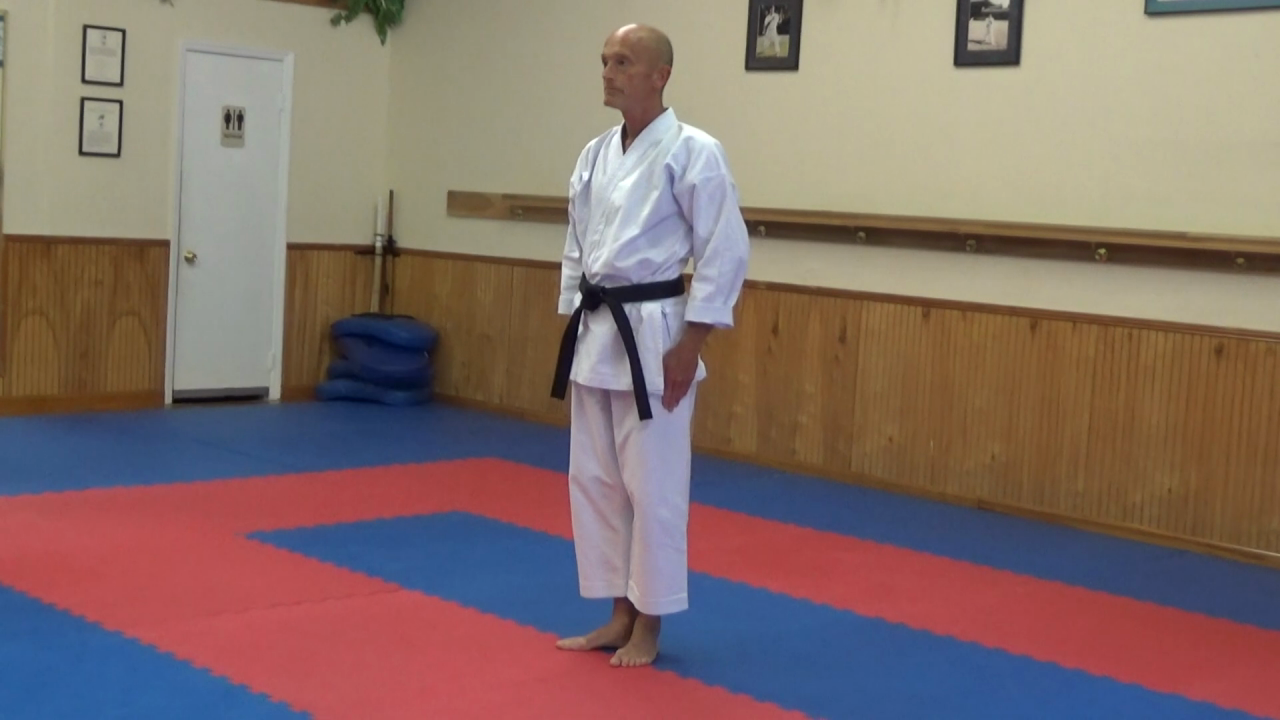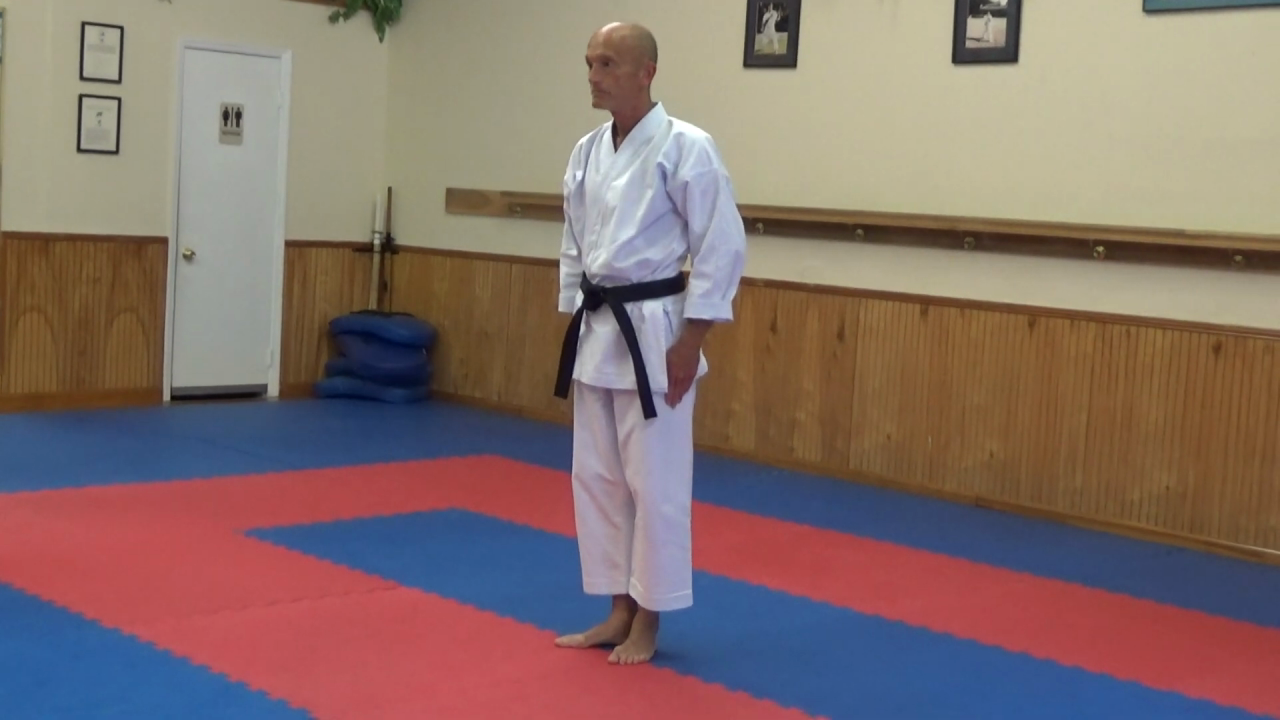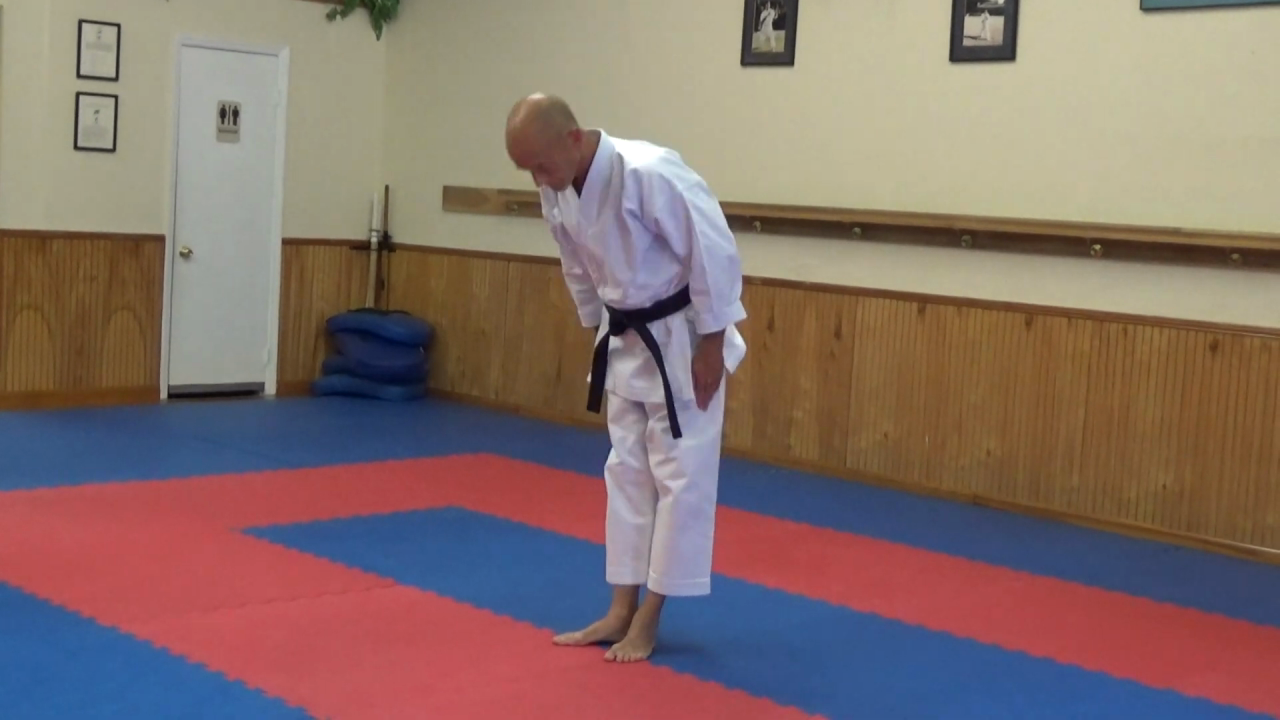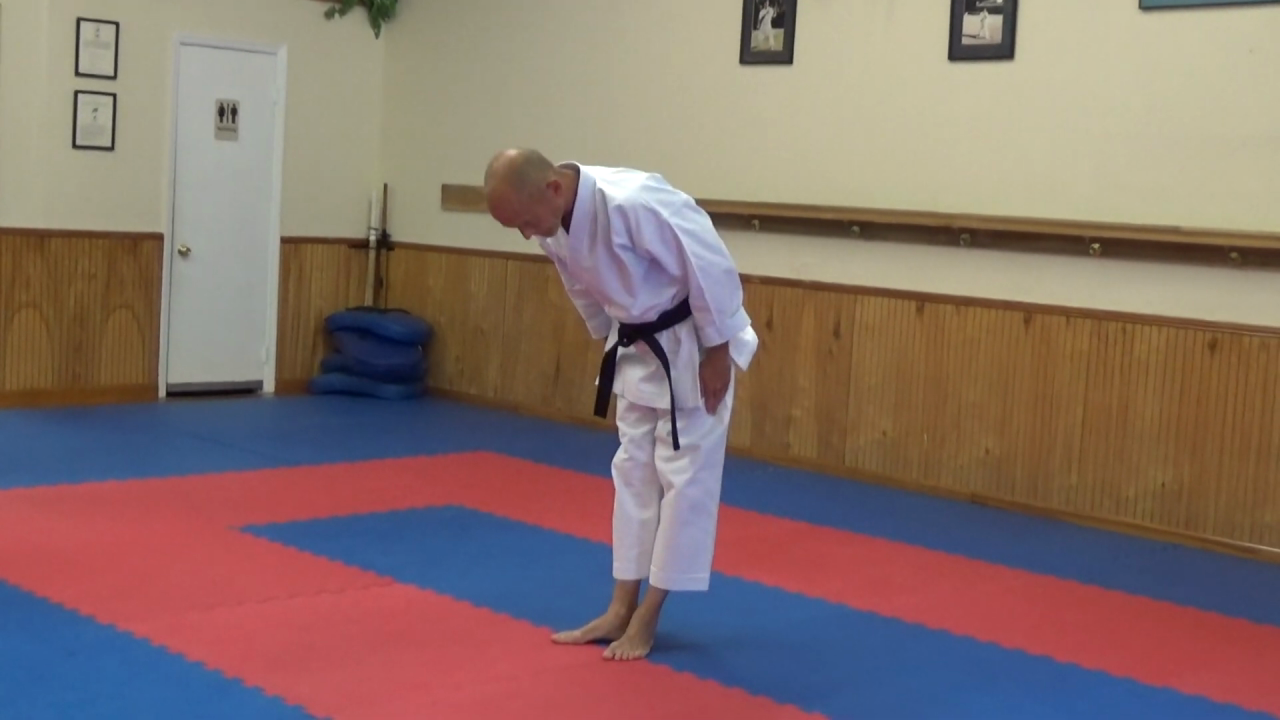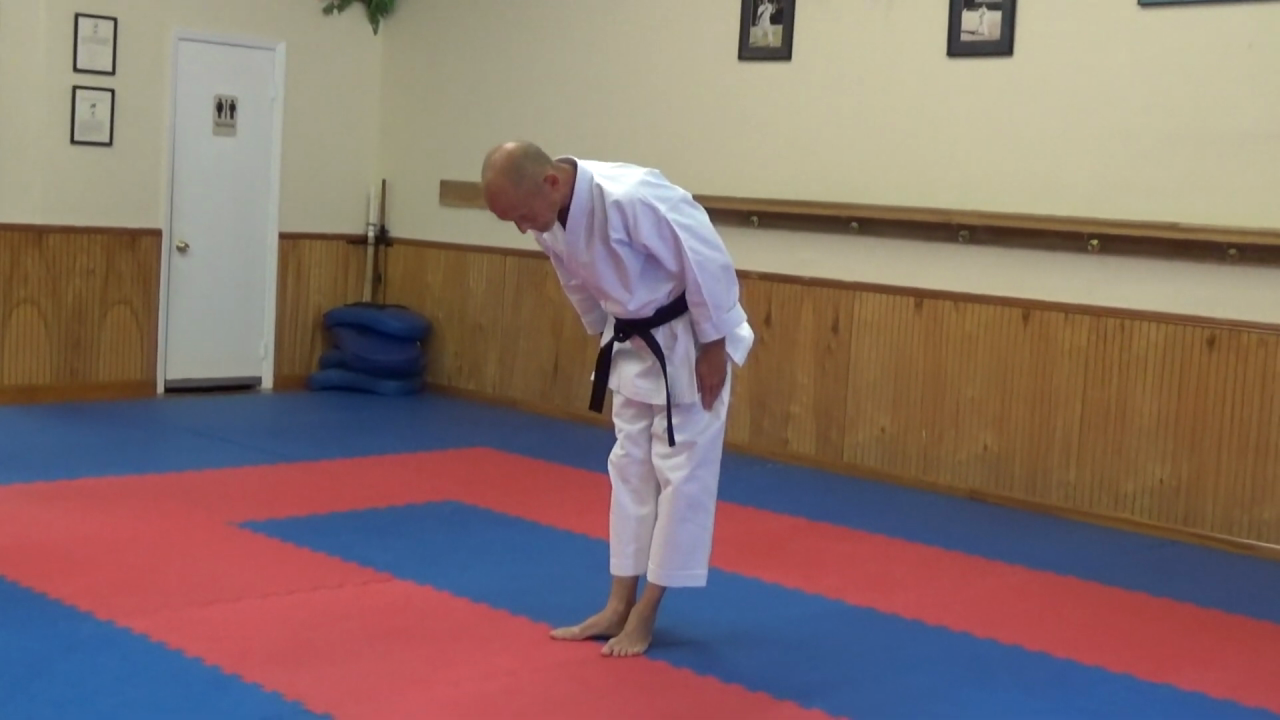
dt=0.7s
person 1, frame 1
left shoulder: (693, 151)
right shoulder: (594, 153)
left elbow: (725, 253)
left wrist: (690, 344)
right wrist: (575, 327)
left hip: (653, 334)
right hip: (593, 333)
left knee: (652, 485)
right knee: (594, 480)
left ankle: (648, 625)
right ankle: (619, 614)
person 1, frame 2
left shoulder: (685, 147)
right shoulder: (586, 151)
left elbow: (722, 247)
left wrist: (690, 340)
right wrist: (576, 321)
left hip: (653, 332)
right hip: (596, 330)
left knee: (654, 482)
right knee: (596, 477)
left ankle: (647, 621)
right ankle: (619, 611)
person 1, frame 3
left shoulder: (650, 173)
right shoulder: (557, 192)
left elbow: (715, 253)
left wrist: (710, 348)
right wrist: (604, 337)
left hip: (683, 340)
right hip: (628, 343)
left knee: (679, 476)
right knee: (627, 472)
left ankle: (648, 619)
right ankle: (621, 611)
person 1, frame 4
left shoulder: (633, 202)
right shoulder: (553, 222)
left elbow: (710, 267)
left wrist: (716, 353)
right wrist: (615, 346)
left hip: (693, 340)
right hip: (639, 345)
left knee: (684, 473)
right knee: (633, 470)
left ankle: (647, 617)
right ankle: (621, 609)
person 1, frame 5
left shoulder: (631, 197)
right shoulder: (549, 214)
left elbow: (707, 263)
left wrist: (711, 350)
right wrist: (610, 340)
left hip: (689, 337)
right hip: (634, 341)
left knee: (681, 469)
right knee: (630, 467)
left ankle: (645, 613)
right ankle: (619, 604)
